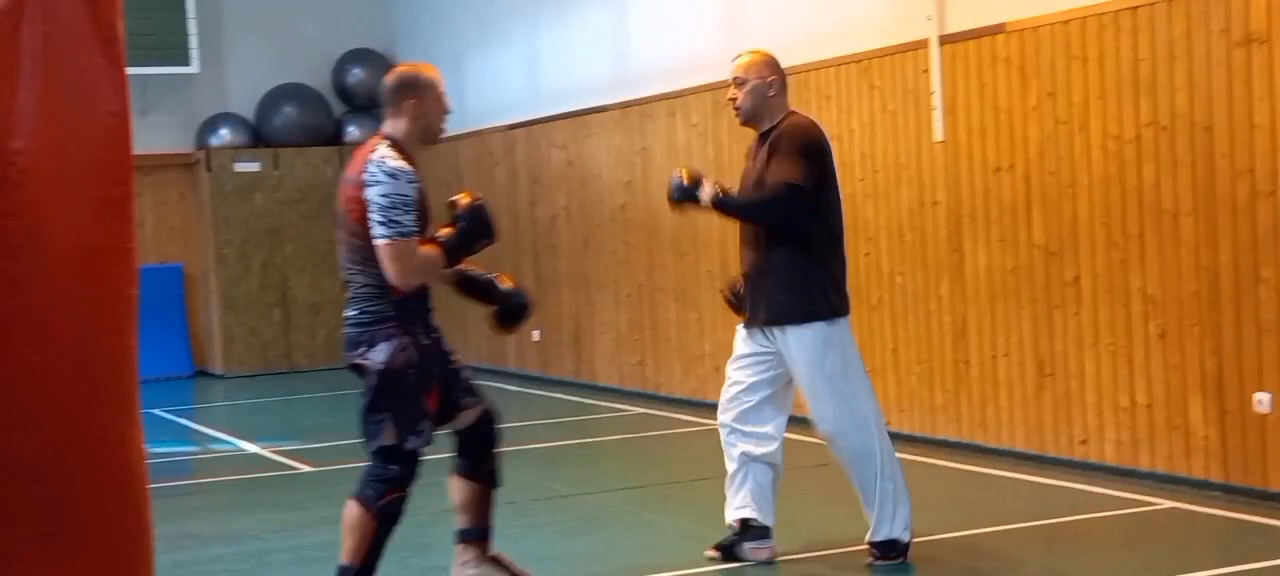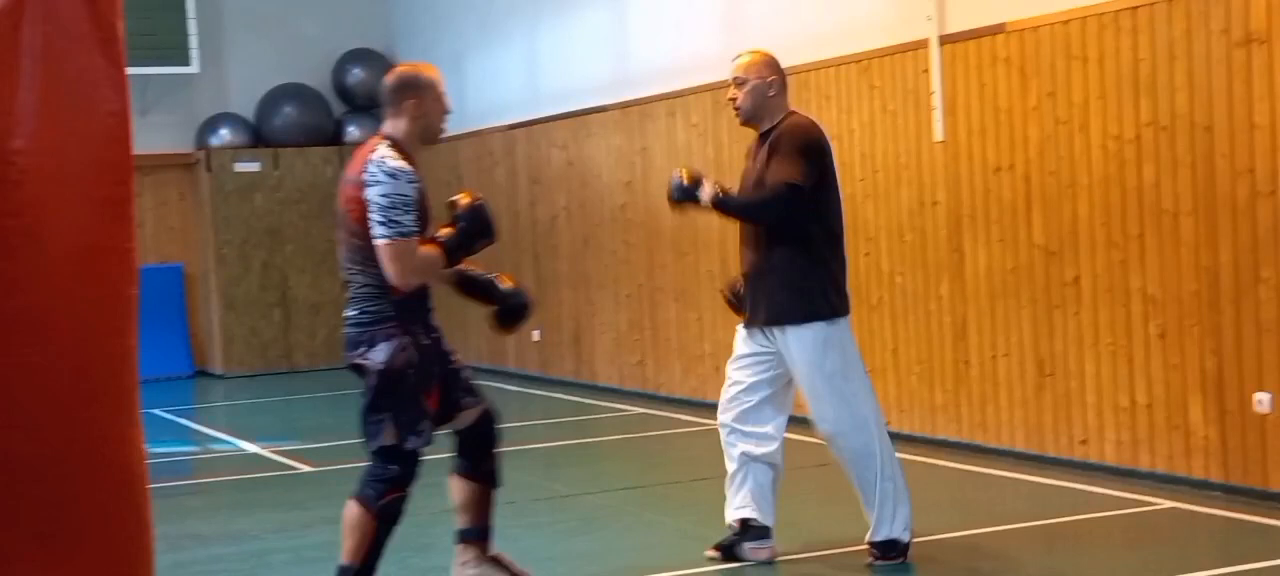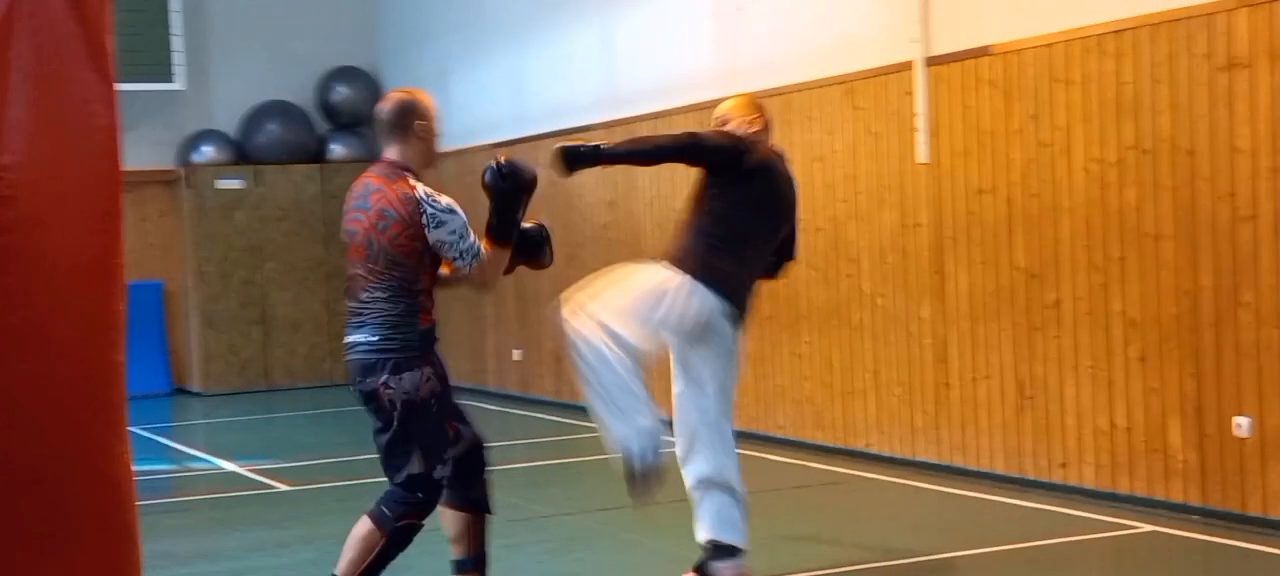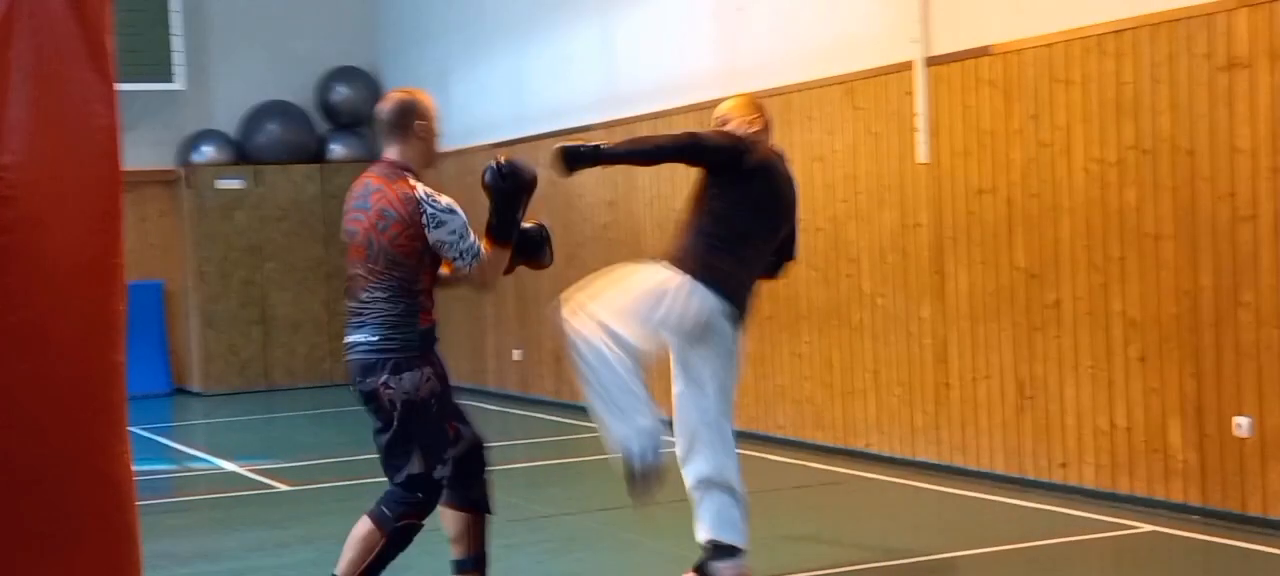
dt=0.3s
person 1, frame 1
left shoulder: (383, 162)
right shoulder: (390, 170)
right elbow: (403, 271)
left wrist: (474, 281)
right wrist: (460, 239)
left hip: (409, 330)
right hip: (387, 336)
left knee: (476, 424)
right knee: (394, 466)
person 1, frame 2
left shoulder: (381, 162)
right shoulder: (390, 171)
right elbow: (404, 271)
left wrist: (475, 281)
right wrist: (460, 239)
left hip: (409, 329)
right hip: (388, 336)
left knee: (476, 425)
right knee: (394, 465)
person 1, frame 3
left shoulder: (363, 190)
right shoulder: (427, 204)
right elbow: (483, 275)
left wrist: (507, 250)
right wrist: (507, 211)
left hip: (372, 350)
right hip: (399, 360)
left knee: (464, 456)
right knee: (414, 491)
person 1, frame 4
left shoulder: (362, 190)
right shoulder: (429, 205)
right elbow: (483, 275)
left wrist: (505, 251)
right wrist: (508, 212)
left hip: (370, 350)
right hip: (400, 360)
left knee: (463, 455)
right knee: (414, 490)
person 2, frame 1
left shoulder: (798, 136)
right shoulder: (765, 143)
left elbow: (780, 207)
left wrist: (713, 196)
right wrist: (747, 279)
left hip: (807, 310)
right hip: (765, 312)
left knee: (846, 422)
right knee: (743, 416)
left ankle: (891, 532)
right ankle: (753, 529)
person 2, frame 2
left shoulder: (798, 135)
right shoulder: (763, 144)
left elbow: (781, 207)
left wrist: (714, 197)
right wrist: (748, 279)
left hip: (806, 309)
right hip: (766, 311)
left knee: (846, 422)
right knee: (742, 416)
left ankle: (891, 533)
right ankle: (752, 528)
person 2, frame 3
left shoulder: (741, 154)
right shoulder: (781, 184)
left elbow: (670, 148)
right elbow: (774, 262)
left wrist: (591, 153)
left hip: (692, 289)
right hip: (724, 309)
left knee: (588, 315)
right knee: (706, 430)
left ankle: (640, 444)
person 2, frame 4
left shoulder: (740, 153)
right shoulder: (781, 184)
left elbow: (671, 147)
right elbow: (775, 260)
left wrist: (591, 153)
left hip: (691, 287)
right hip: (724, 309)
left knee: (587, 313)
right knee: (706, 429)
left ankle: (640, 444)
